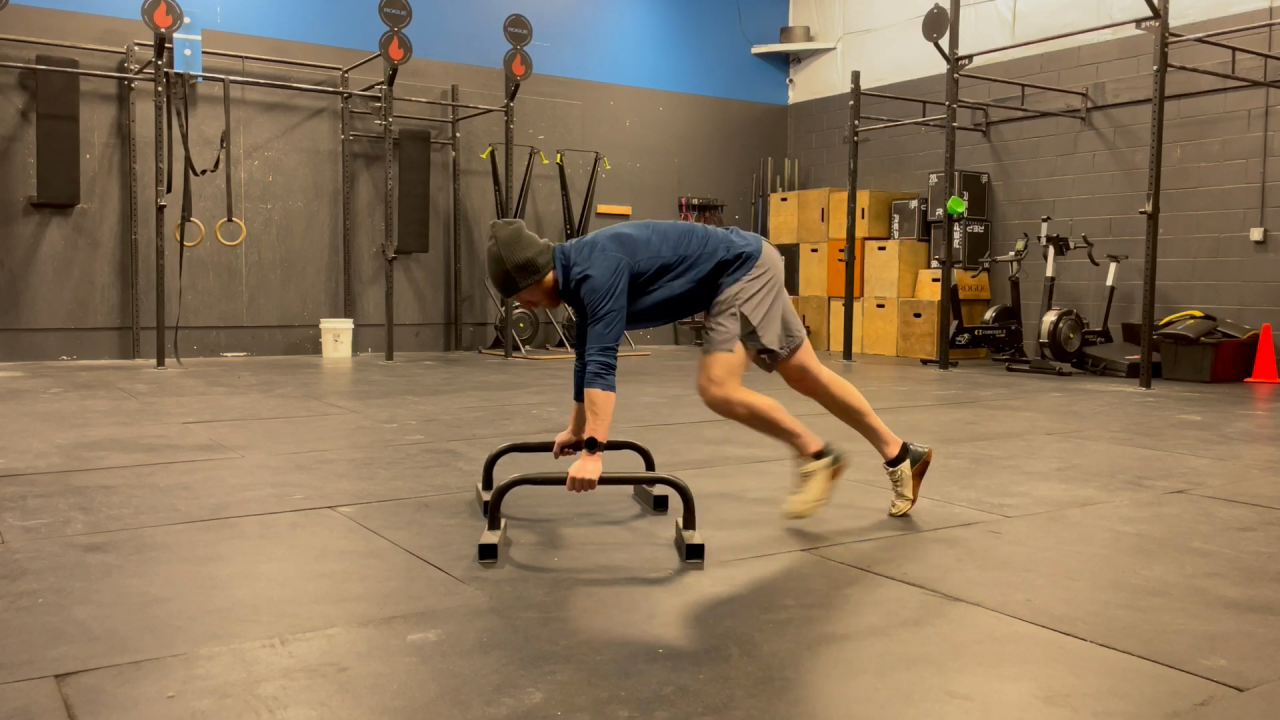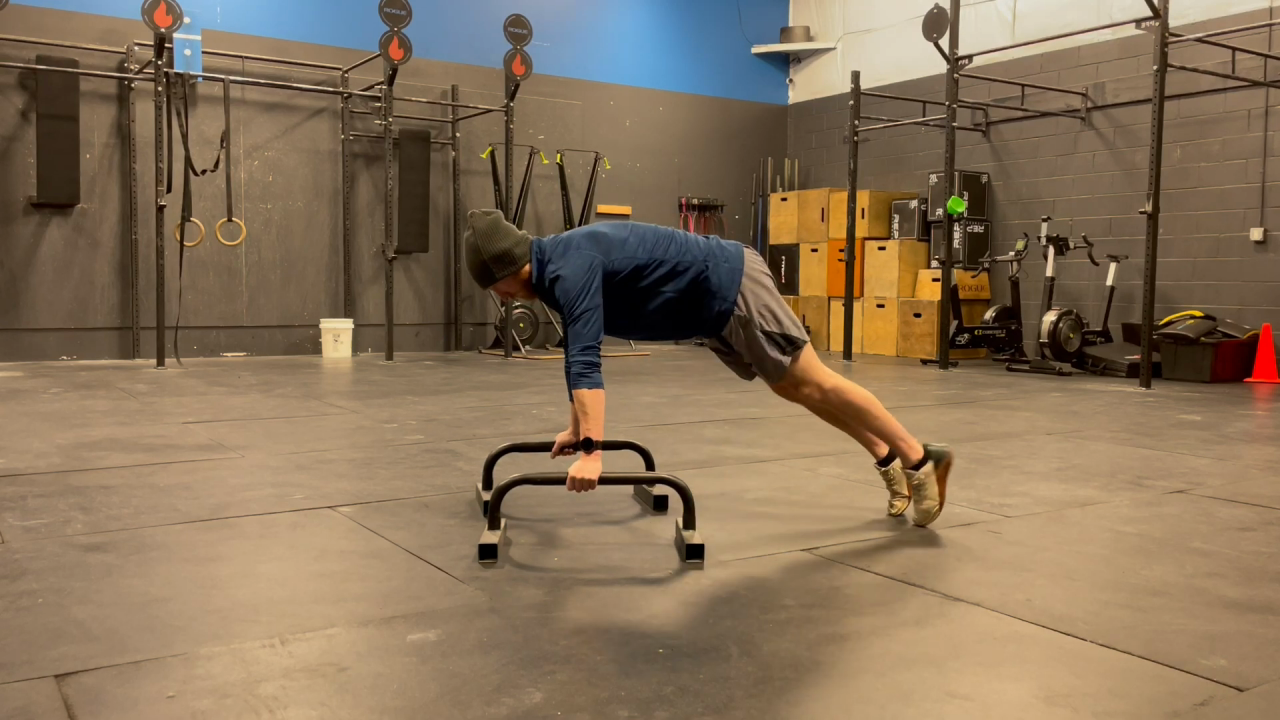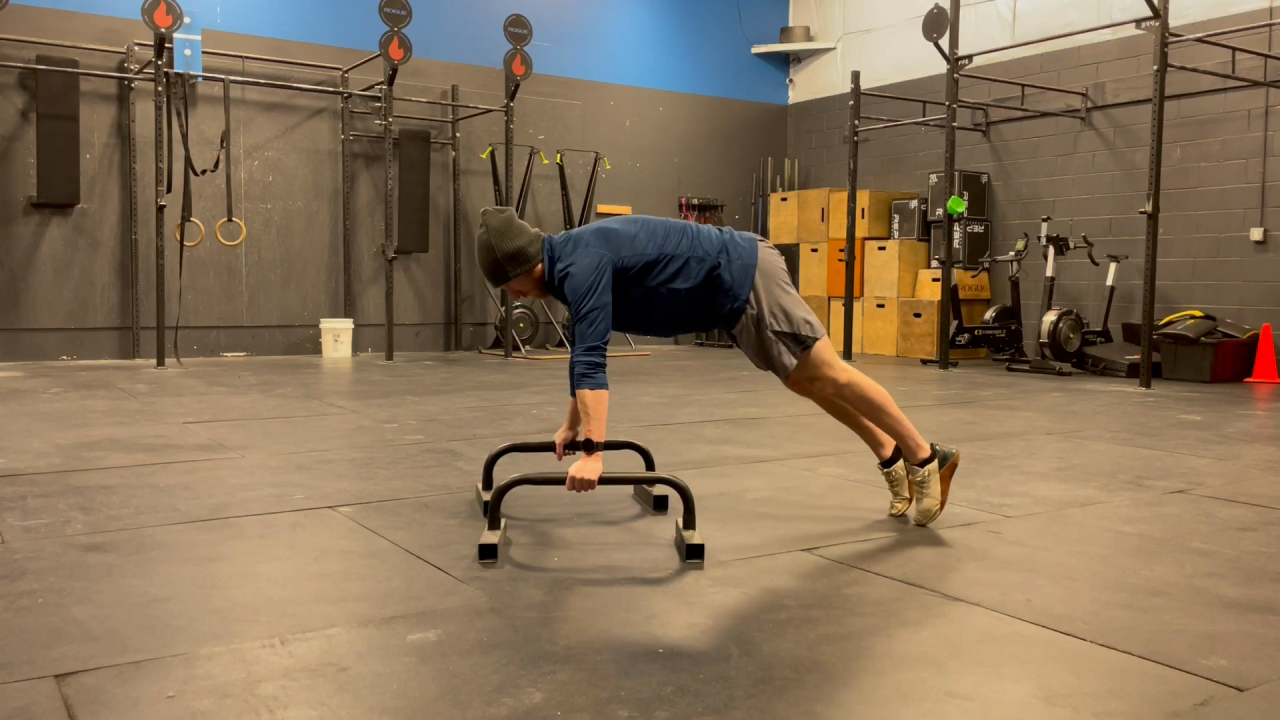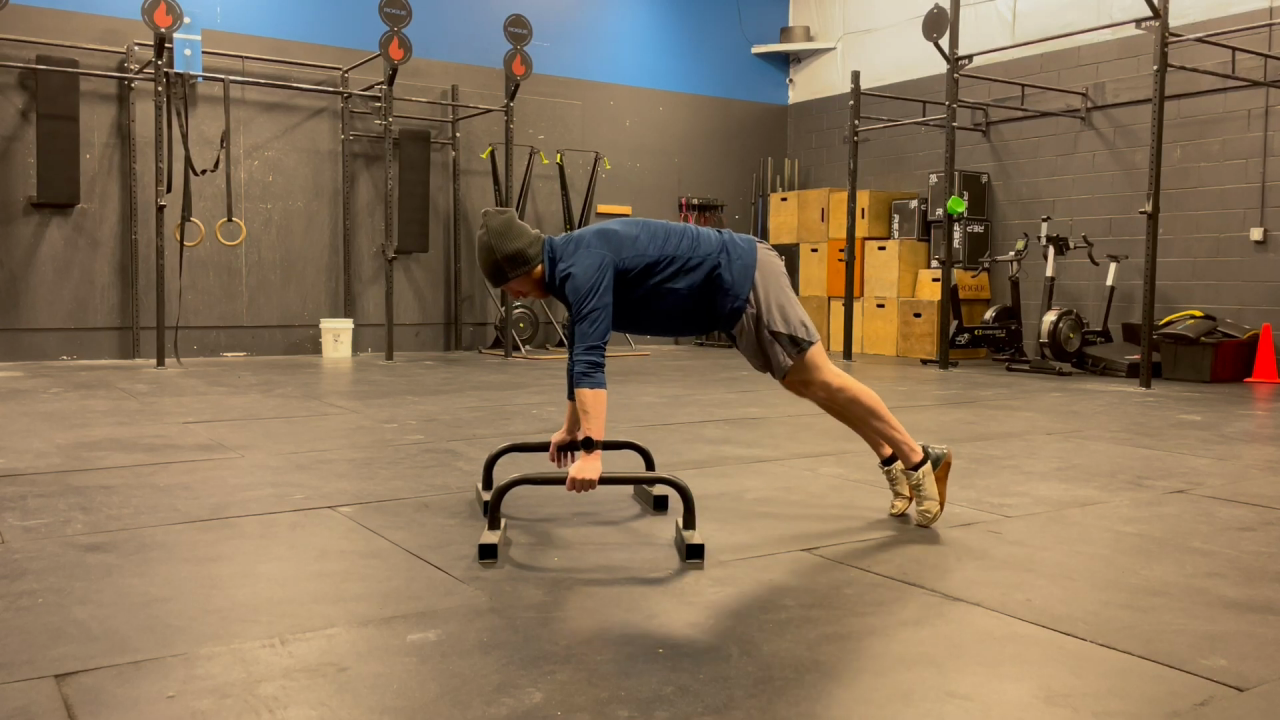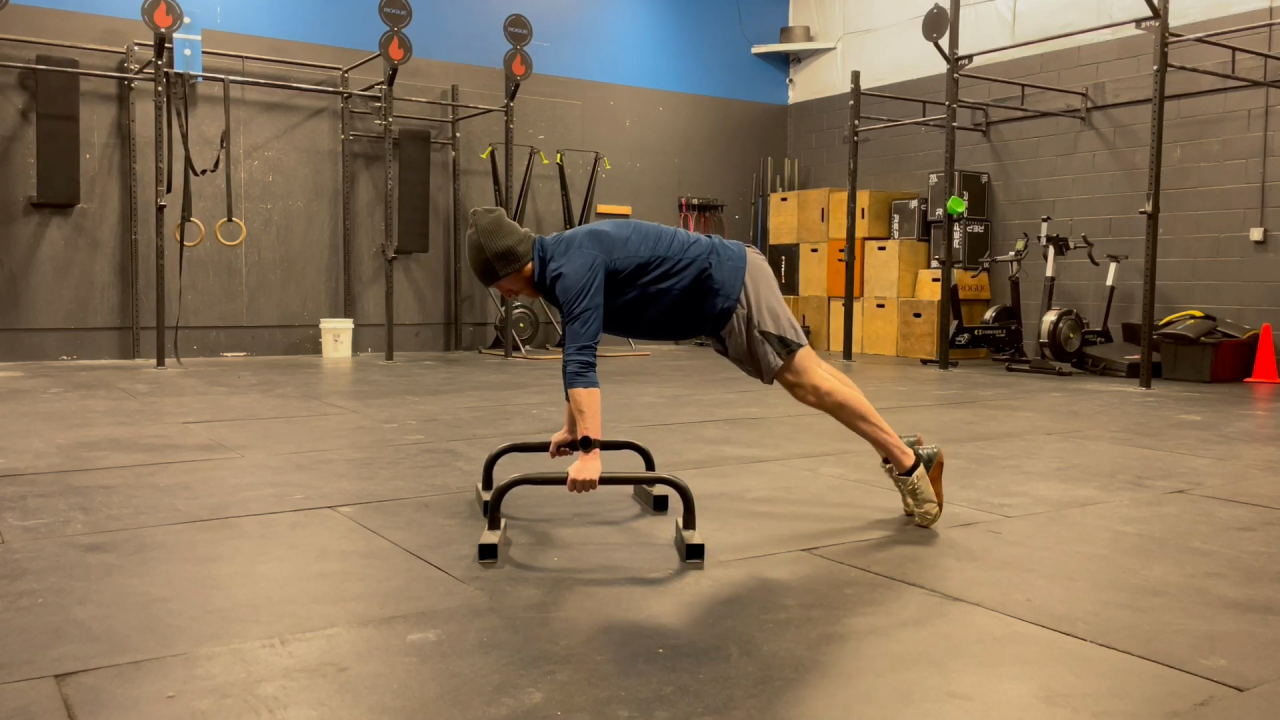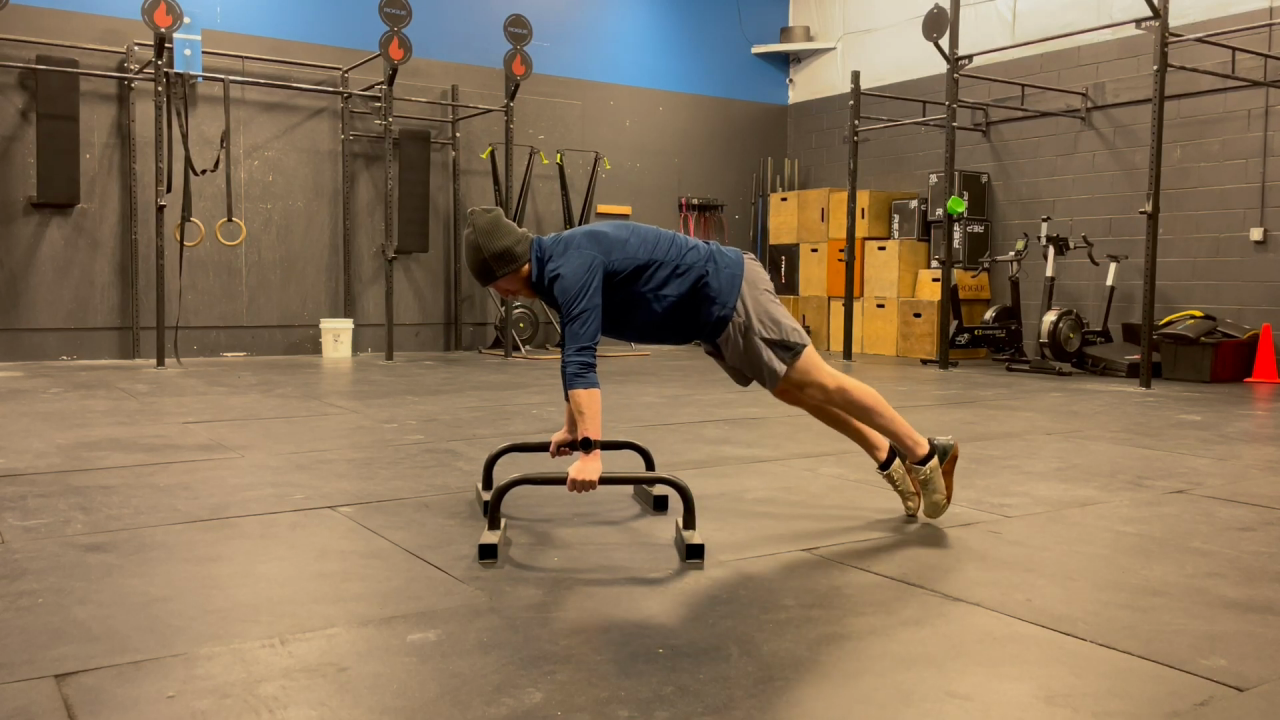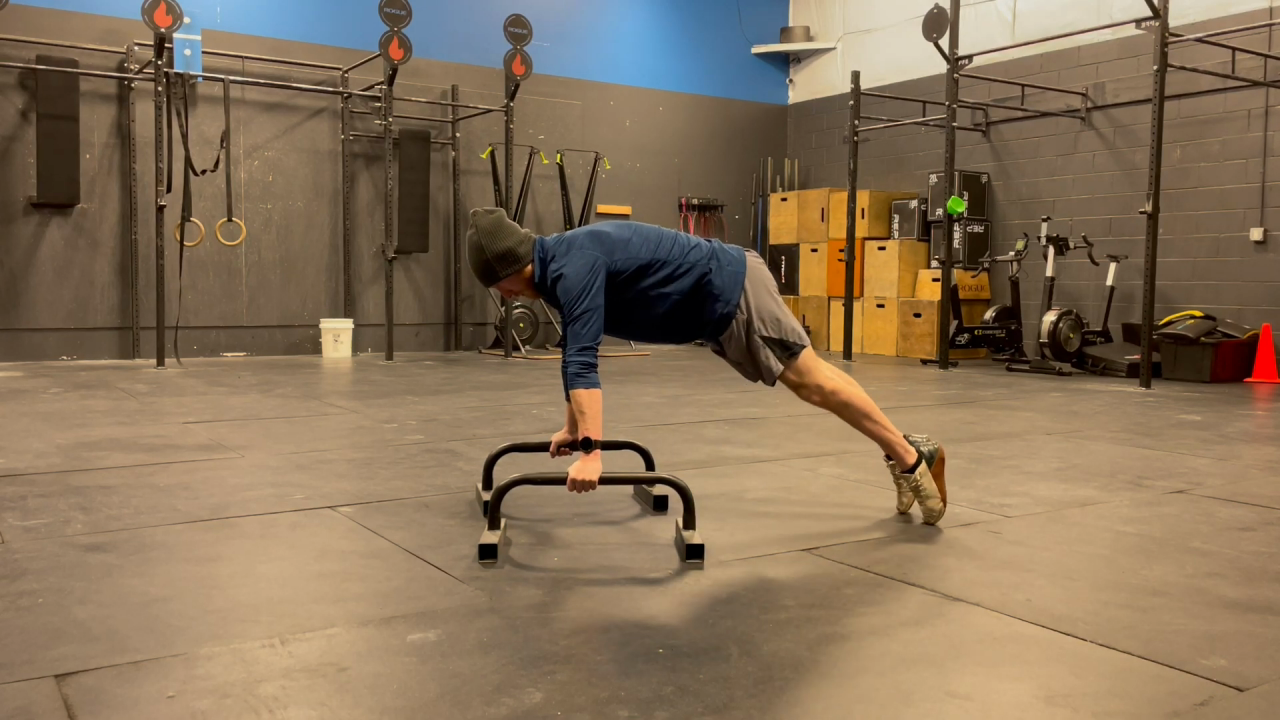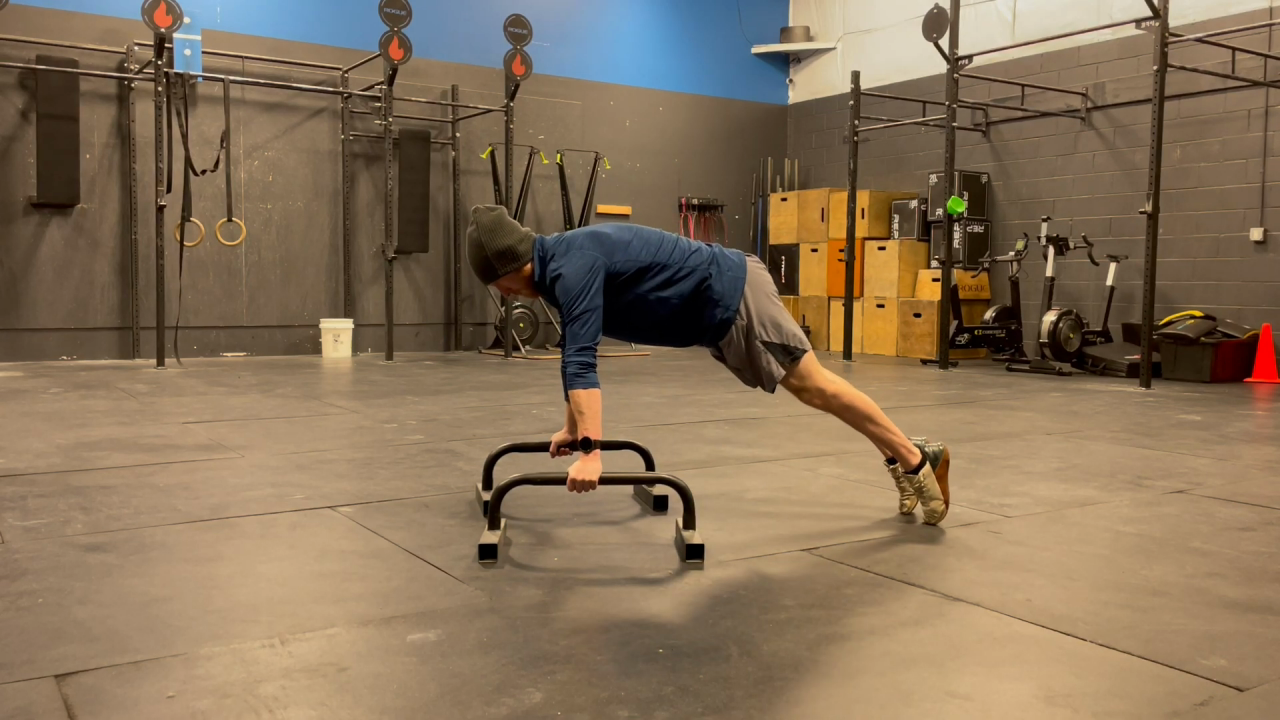
dt=0.3s
person 1, frame 1
left shoulder: (597, 271)
right shoulder: (578, 274)
left elbow: (603, 362)
right elbow: (588, 355)
left wrist: (593, 452)
right wrist: (577, 429)
left hip: (744, 265)
right hip: (746, 270)
left knee: (717, 387)
right knee: (805, 373)
left ankle: (815, 456)
right ankle: (901, 458)
person 1, frame 2
left shoulder: (570, 269)
right shoulder: (560, 268)
left elbow: (587, 361)
right elbow: (577, 355)
left wrist: (591, 452)
right wrist: (575, 429)
left hip: (728, 284)
right hip: (721, 293)
left knee: (813, 382)
right knee: (799, 385)
left ankle: (918, 457)
right ankle: (886, 457)
person 1, frame 3
left shoulder: (581, 265)
right shoulder: (573, 262)
left elbow: (592, 359)
right elbow: (583, 351)
left wrist: (592, 453)
right wrist: (574, 426)
left hip: (741, 276)
right hip: (737, 280)
left knee: (825, 375)
right knee: (806, 379)
left ankle: (926, 458)
right ankle: (892, 458)
person 1, frame 4
left shoulder: (582, 267)
right shoulder: (572, 264)
left elbow: (591, 359)
right elbow: (580, 352)
left wrist: (591, 453)
right wrist: (570, 428)
left hip: (741, 278)
right hip: (735, 281)
left knee: (819, 379)
right knee: (804, 380)
left ankle: (919, 460)
right ankle: (891, 457)
person 1, frame 5
left shoulder: (572, 267)
right shoulder: (561, 265)
left elbow: (581, 359)
right elbow: (577, 353)
left wrist: (590, 452)
right wrist: (571, 428)
left hip: (731, 284)
right hip: (721, 297)
left knee: (812, 382)
right knee: (806, 376)
left ankle: (911, 463)
right ankle: (893, 452)
person 1, frame 6
left shoulder: (570, 267)
right shoulder: (558, 267)
left elbow: (582, 361)
right elbow: (574, 356)
left wrist: (590, 452)
right wrist: (571, 428)
left hip: (727, 294)
right hip: (717, 309)
left knee: (817, 383)
right knee: (797, 392)
left ankle: (924, 453)
right ankle: (889, 459)
person 1, frame 7
left shoulder: (572, 267)
right shoulder: (560, 265)
left elbow: (583, 360)
right elbow: (577, 354)
left wrist: (590, 452)
right wrist: (573, 427)
left hip: (730, 290)
right hip: (721, 301)
left knee: (813, 382)
right knee: (810, 375)
left ankle: (913, 459)
right ankle: (900, 447)
person 1, frame 8
left shoulder: (571, 267)
right shoulder: (561, 264)
left elbow: (580, 360)
right elbow: (578, 355)
left wrist: (590, 452)
right wrist: (573, 427)
left hip: (730, 296)
right hip: (722, 306)
left knee: (815, 387)
right knee: (812, 387)
left ankle: (917, 460)
right ankle: (902, 457)
